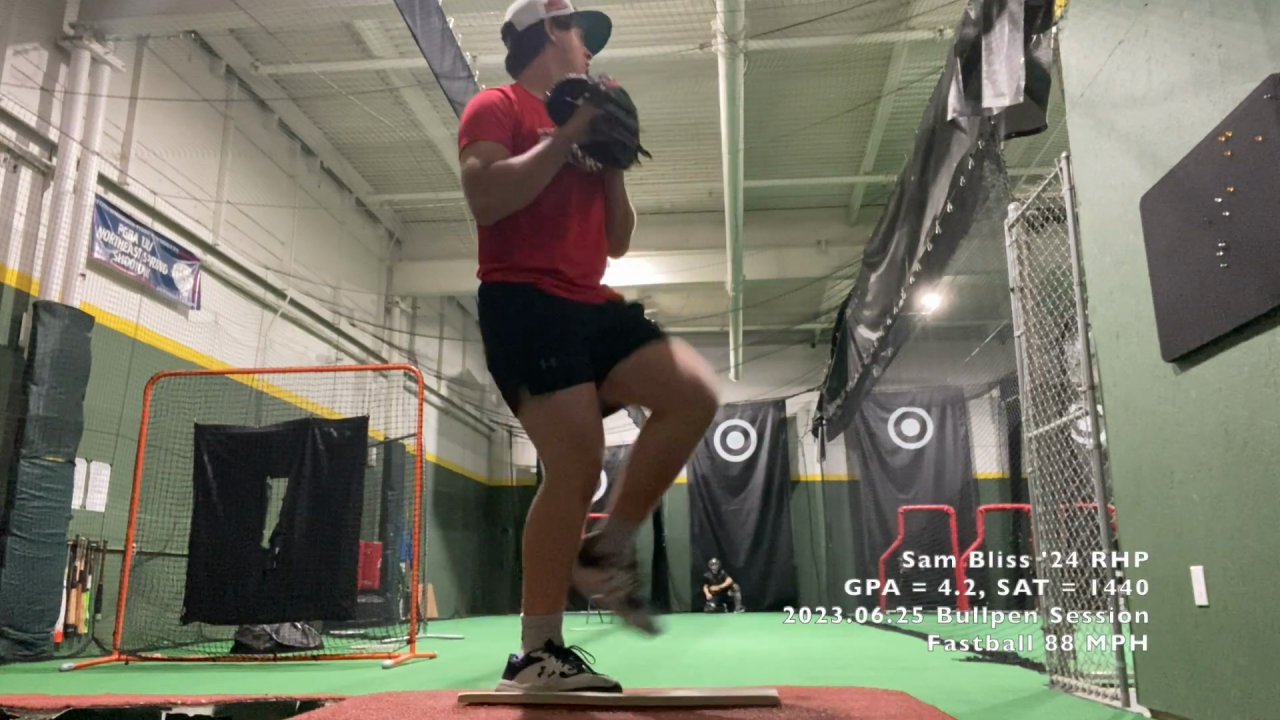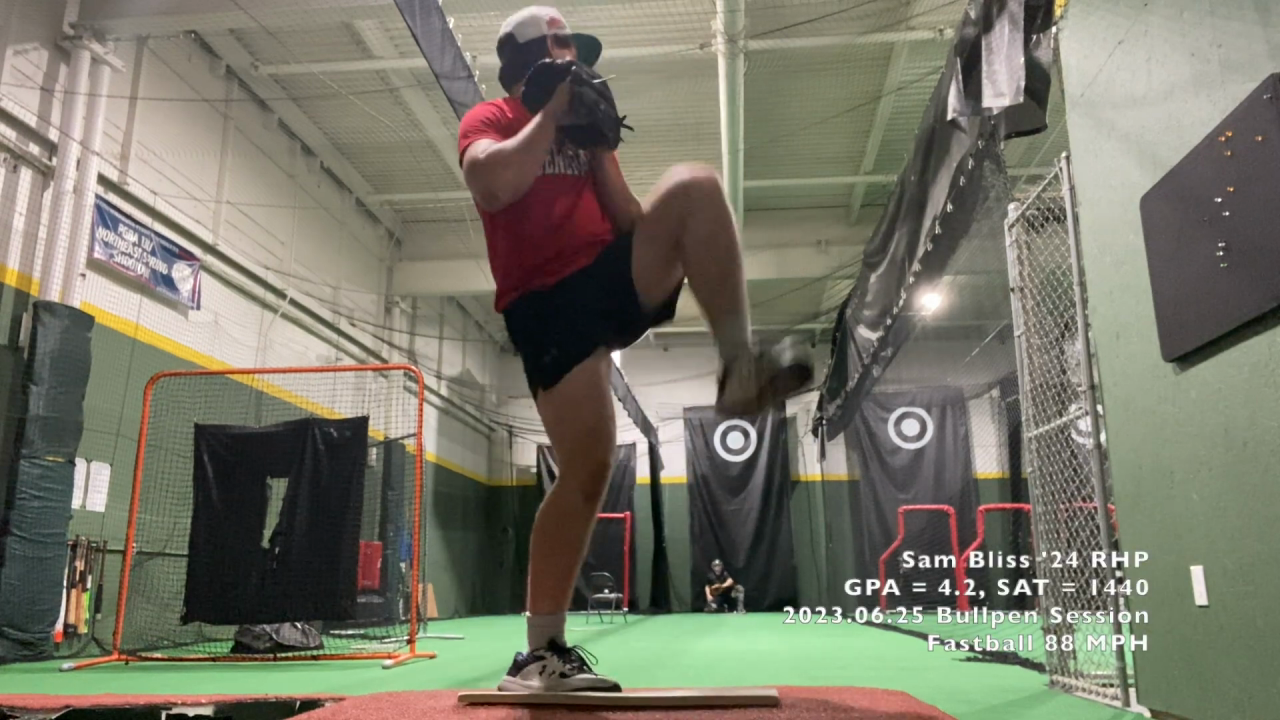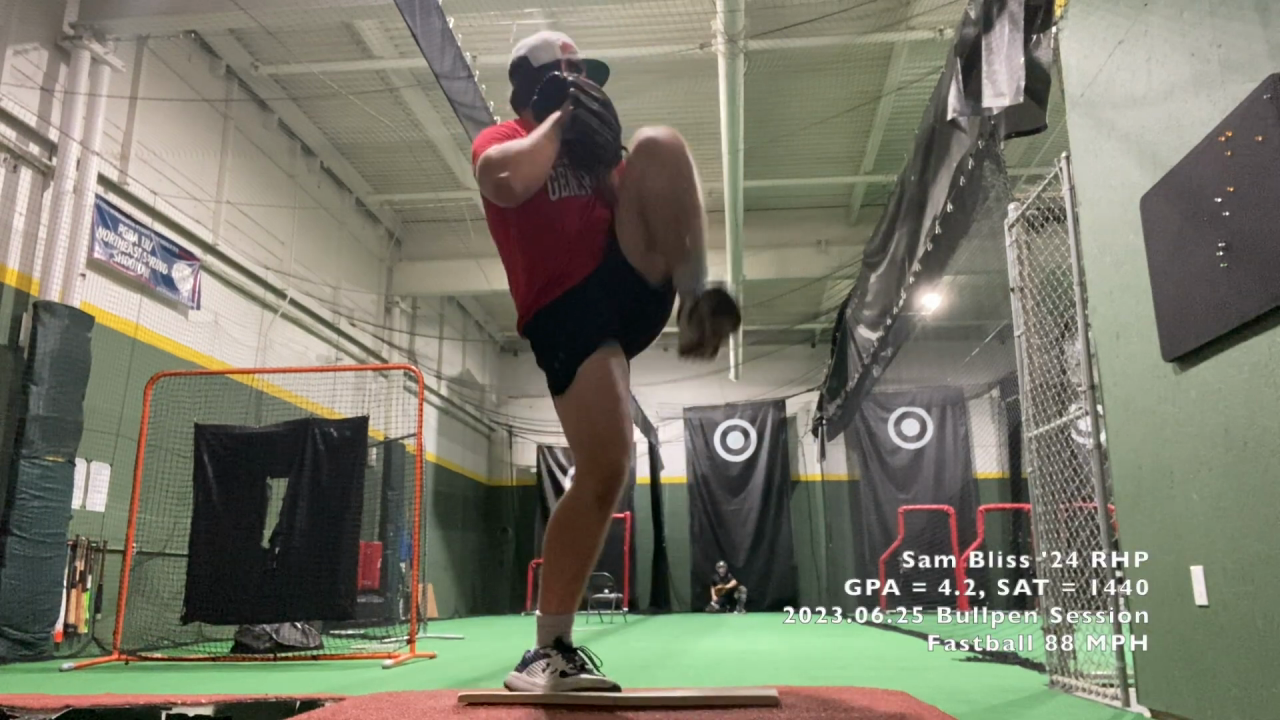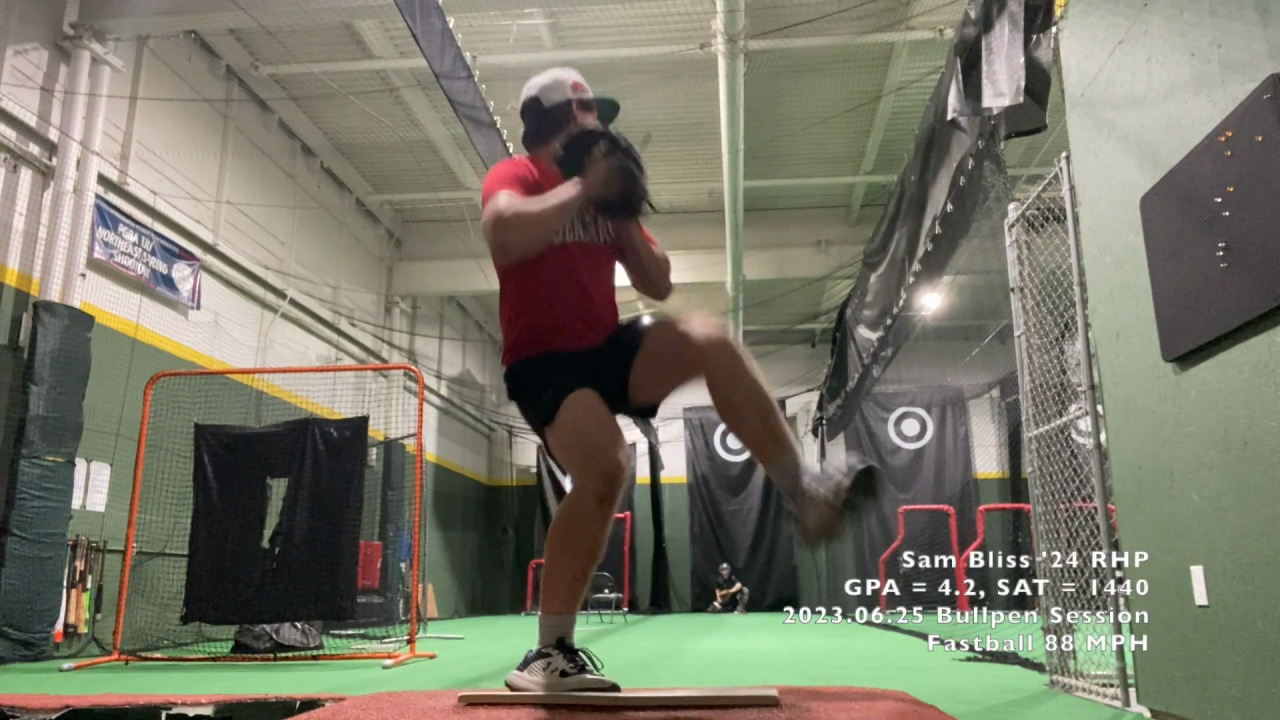
dt=0.2s
person 1, frame 1
left shoulder: (589, 121)
right shoulder: (497, 106)
left elbow: (617, 240)
right elbow: (487, 200)
left wrist: (610, 162)
right wrist: (563, 140)
left hip: (590, 306)
right hip: (524, 306)
left knee: (693, 395)
right knee: (576, 464)
left ankle: (607, 552)
right ankle: (537, 654)
person 1, frame 2
right shoulder: (490, 119)
left elbow: (635, 225)
right elbow: (491, 186)
left wrist: (597, 150)
right wrist: (551, 115)
left hip: (617, 276)
right hip: (548, 301)
left knee: (694, 185)
right knee: (587, 463)
left ankle: (743, 364)
right ankle: (540, 653)
person 1, frame 3
right shoulder: (502, 138)
left elbow: (635, 210)
right elbow: (508, 183)
left wrist: (605, 161)
right wrist: (559, 120)
left hip: (630, 284)
right hip: (564, 312)
left knee: (659, 145)
right knee: (605, 466)
left ankle: (698, 299)
right ankle: (548, 651)
person 1, frame 4
left shoulder: (611, 188)
right shoulder: (511, 177)
left elbow: (658, 285)
right elbow: (506, 237)
left wrist: (626, 217)
right wrist: (582, 188)
left hip: (610, 349)
right hip: (544, 366)
left knee: (710, 343)
right knee: (603, 469)
left ankle: (802, 490)
right ankle: (548, 652)
